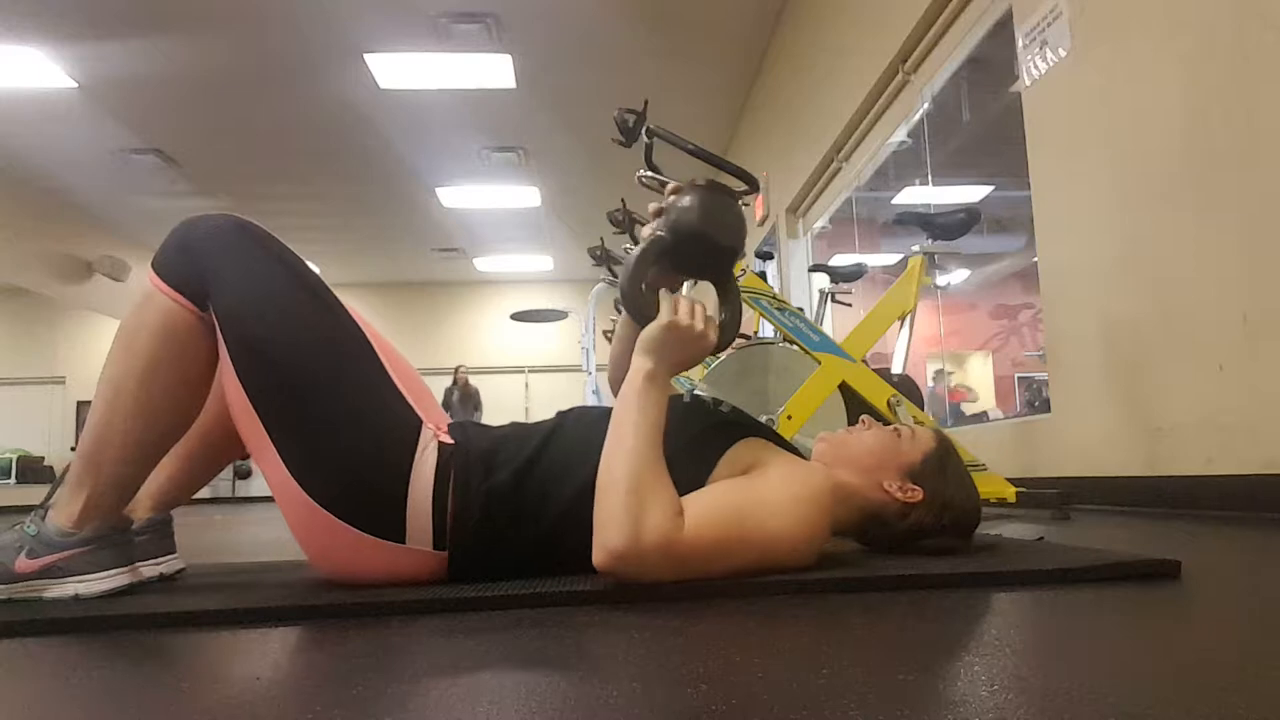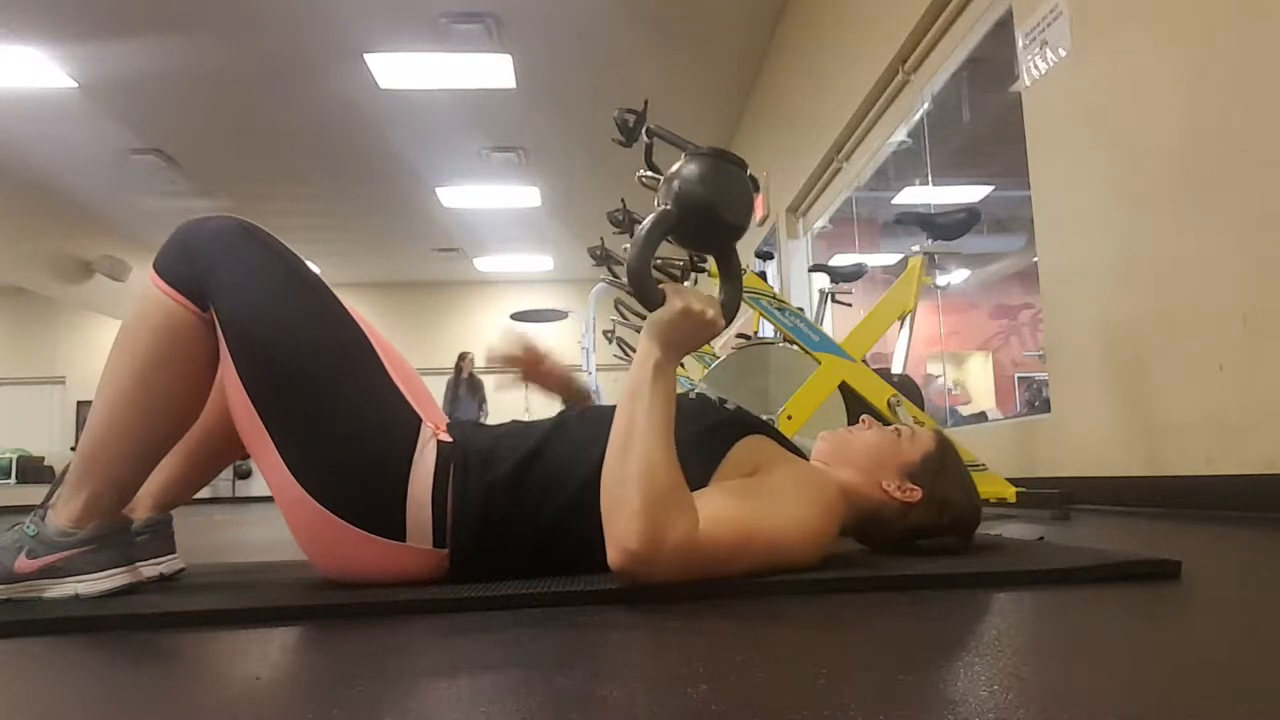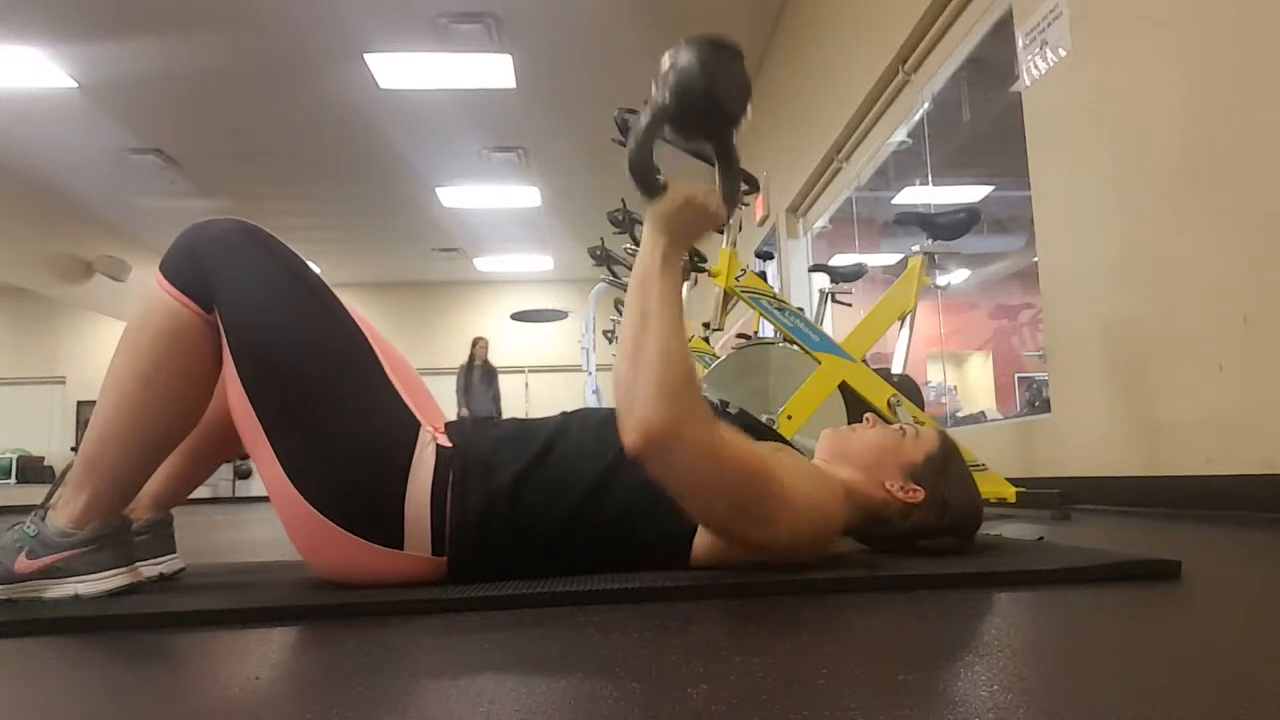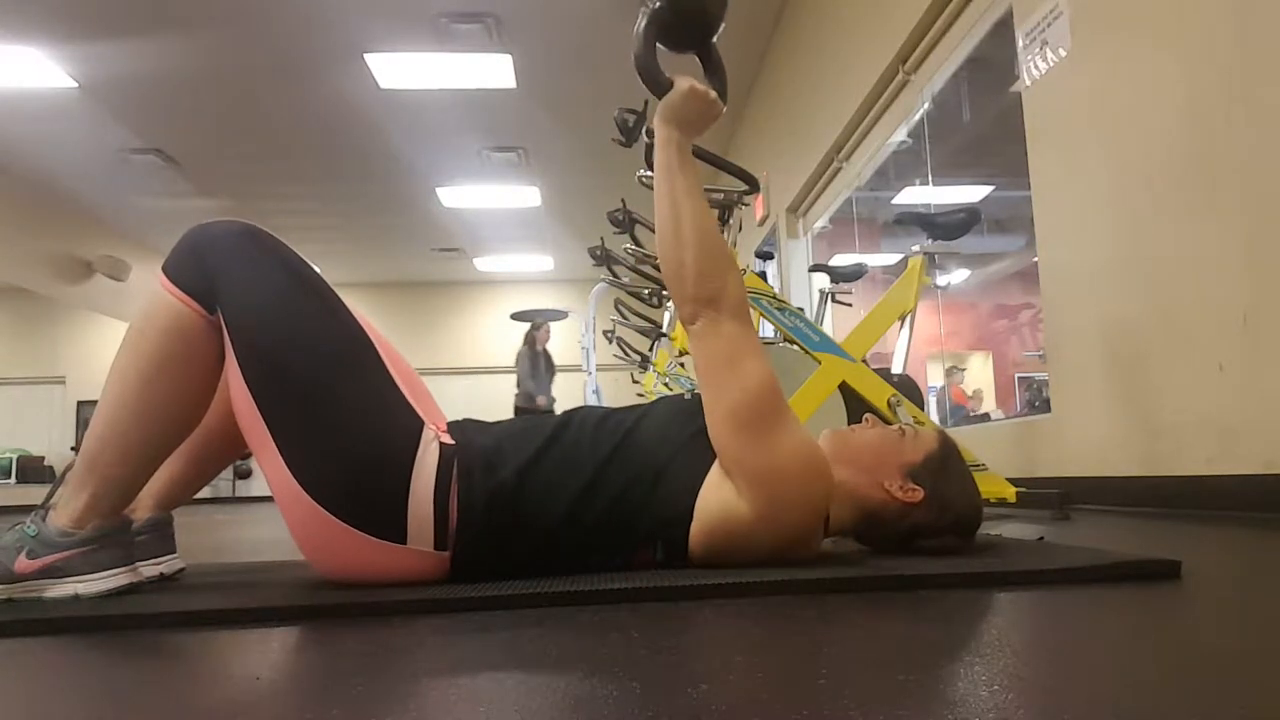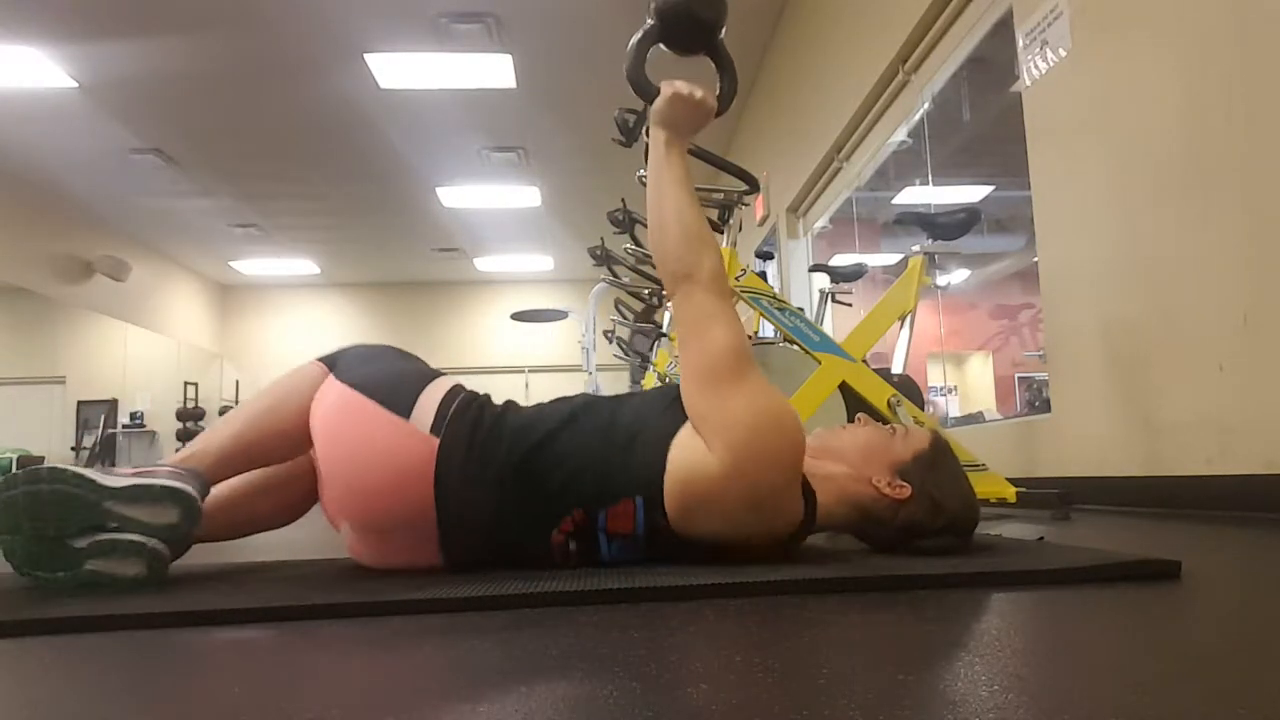
dt=1s
person 1, frame 1
left shoulder: (799, 504)
right shoulder: (777, 473)
left elbow: (624, 545)
right elbow: (628, 397)
left wrist: (656, 367)
right wrist: (659, 284)
left hip: (406, 506)
right hip: (438, 477)
left knee: (210, 248)
right knee: (254, 336)
right ankle: (125, 526)
person 1, frame 2
left shoulder: (804, 506)
right shoulder: (783, 475)
left elbow: (639, 544)
left wrist: (655, 355)
right wrist: (570, 387)
left hip: (408, 507)
right hip: (441, 477)
left knee: (213, 251)
right knee: (249, 335)
right ankle: (125, 524)
person 1, frame 3
left shoulder: (799, 515)
right shoulder: (786, 491)
left elbow: (652, 426)
right elbow: (666, 422)
left wrist: (664, 244)
right wrist: (670, 253)
left hip: (410, 507)
right hip: (442, 477)
left knee: (219, 251)
right knee: (248, 342)
right ankle: (122, 525)
person 1, frame 4
left shoulder: (790, 490)
right shoulder: (780, 497)
left elbow: (712, 309)
right elbow: (712, 317)
left wrist: (674, 142)
left hip: (409, 508)
right hip: (443, 483)
left knee: (221, 258)
right knee: (253, 338)
right ankle: (128, 523)
person 1, frame 5
left shoulder: (766, 452)
right shoulder: (773, 511)
left elbow: (693, 285)
left wrist: (667, 142)
right hip: (444, 533)
left ankle: (163, 484)
right ankle: (150, 525)
